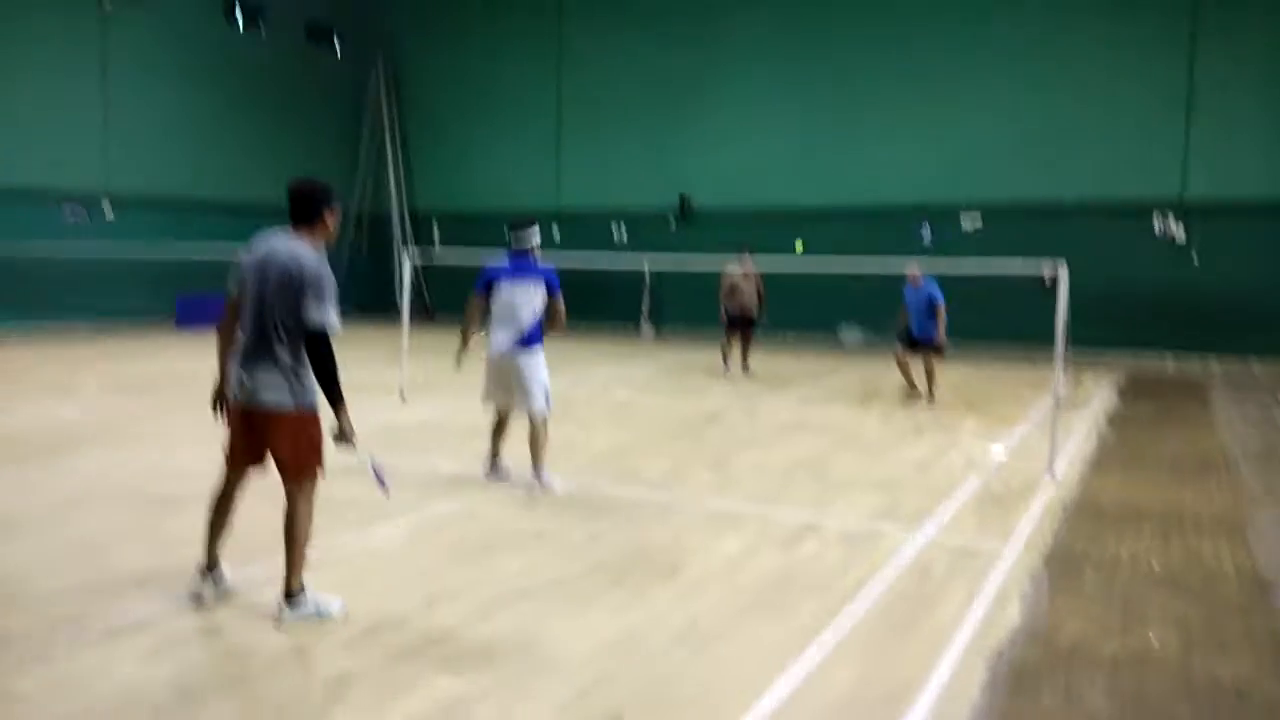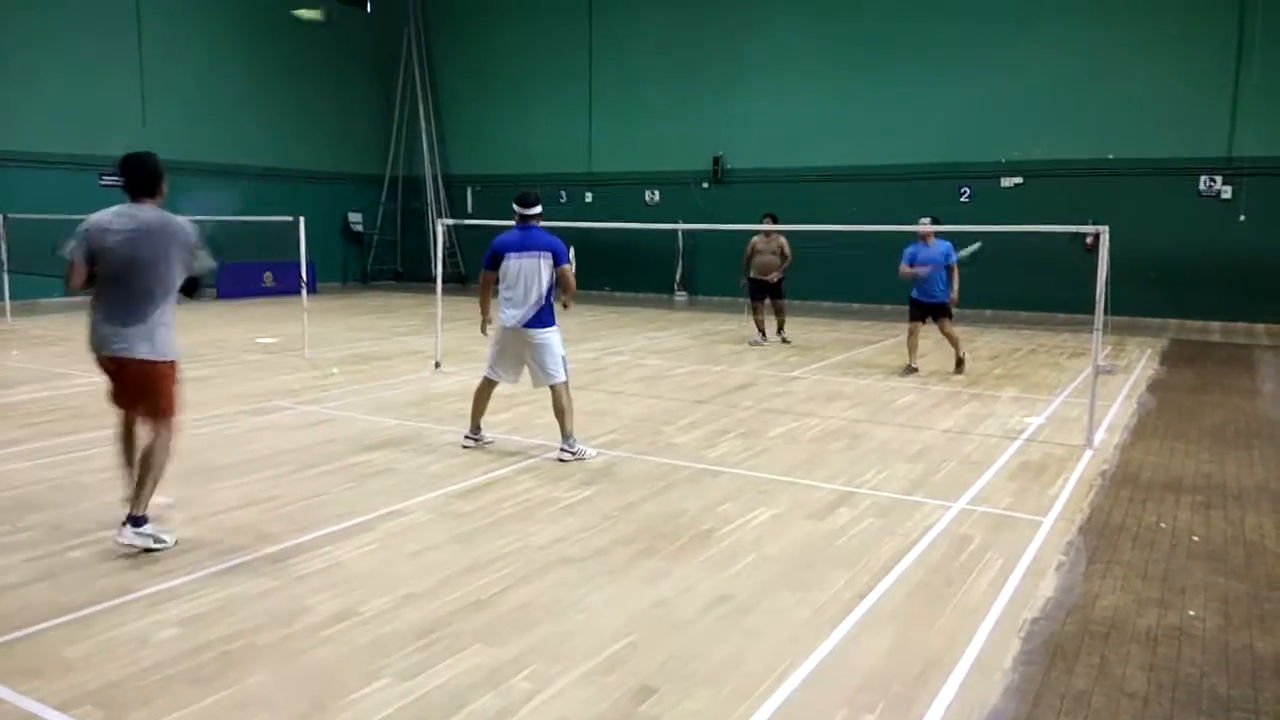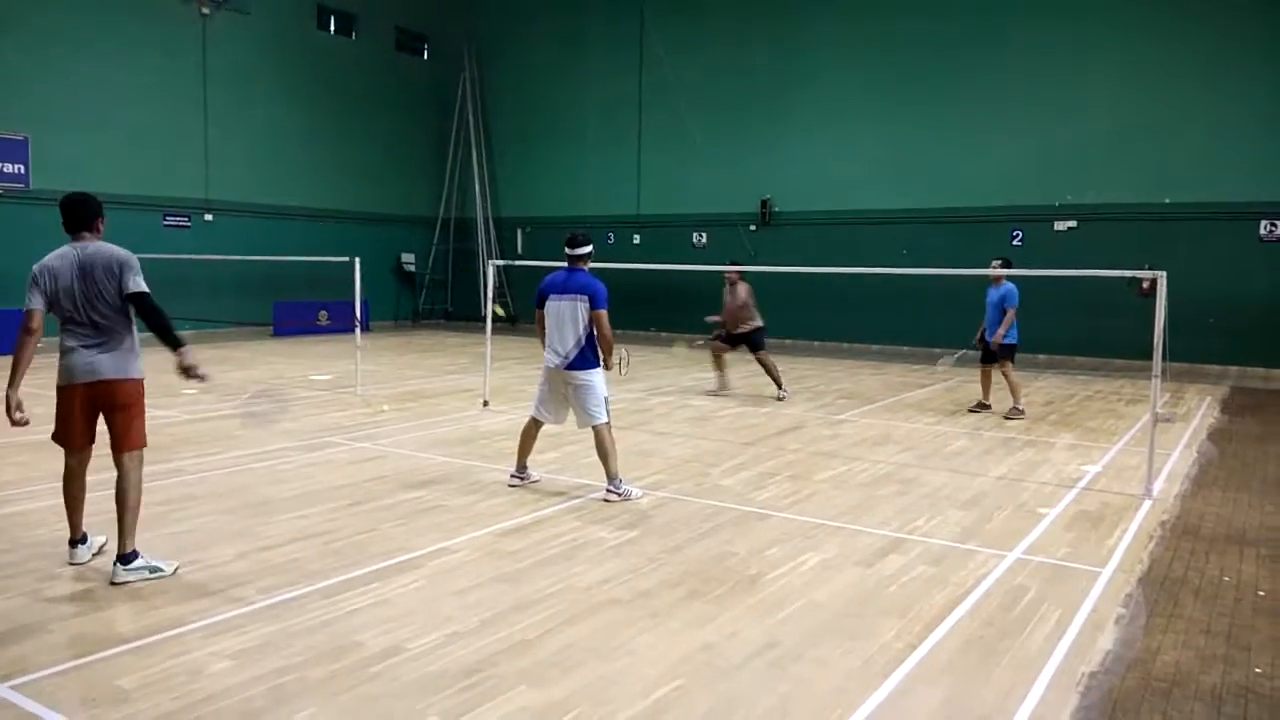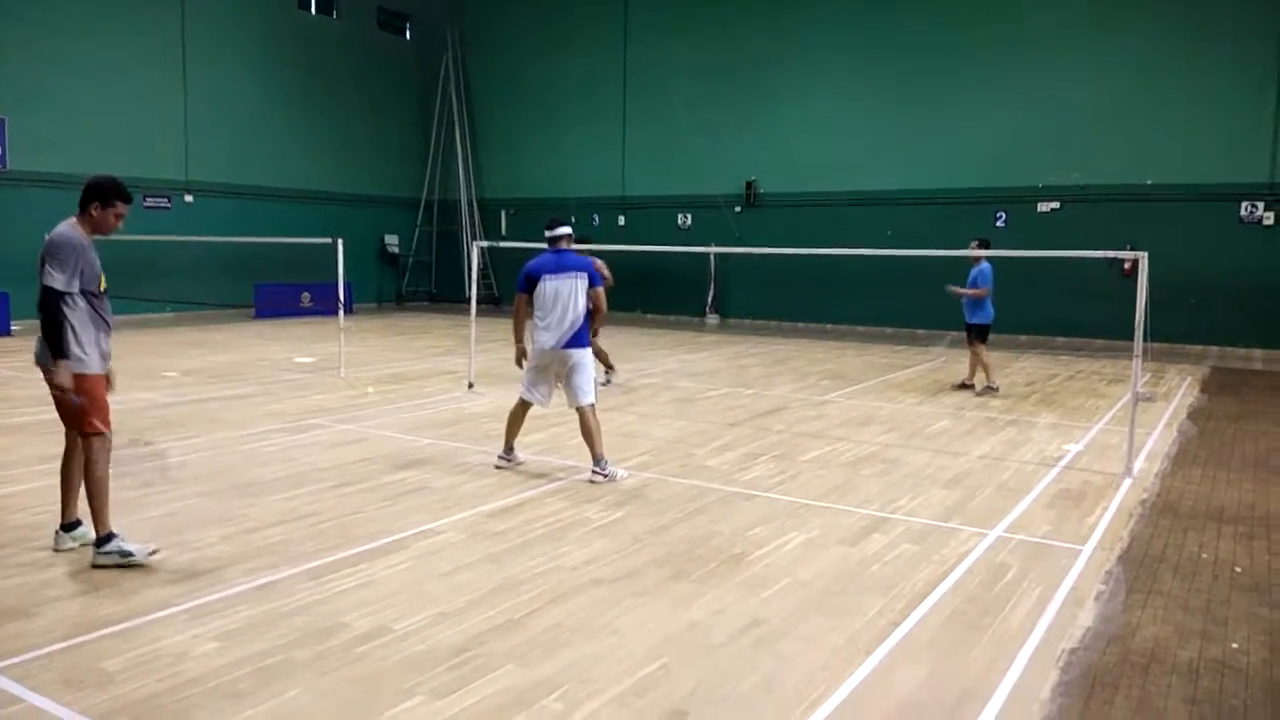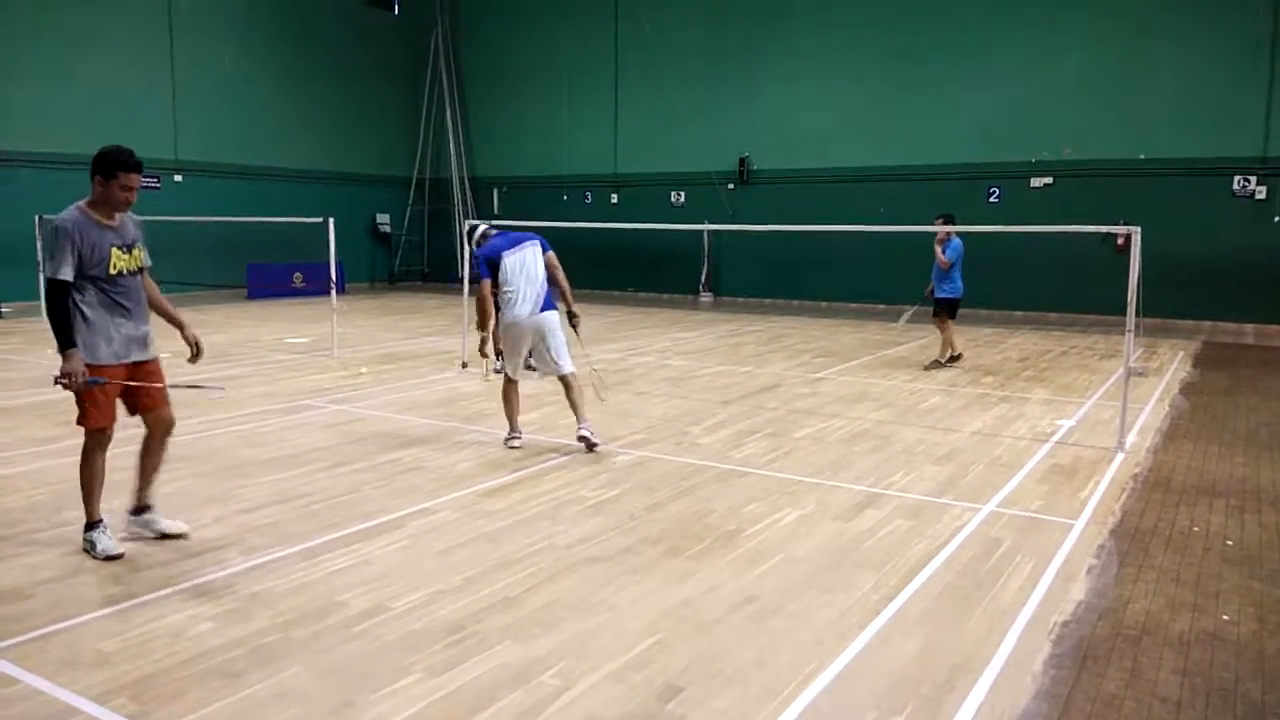
dt=1s
person 1, frame 1
left shoulder: (257, 250)
right shoulder: (314, 268)
left elbow: (229, 320)
right elbow: (317, 347)
left wrist: (223, 376)
right wrist: (340, 411)
left hip: (243, 386)
right hip: (287, 394)
left knee: (234, 476)
right knee: (300, 490)
left ankle: (209, 573)
right ankle: (294, 598)
person 1, frame 2
left shoulder: (96, 224)
right shoulder: (182, 230)
left elbow: (74, 282)
right elbow: (192, 286)
left hip: (106, 340)
right hip: (150, 345)
left knee: (131, 412)
right knee: (161, 427)
left ankle: (134, 497)
right ankle: (137, 522)
person 1, frame 3
left shoulder: (45, 267)
right shoulder: (119, 258)
left elbow: (31, 331)
right elbow: (145, 307)
left wrist: (13, 389)
right wrist: (180, 349)
left hip: (75, 373)
right hip: (120, 372)
left knee: (76, 459)
right knee: (129, 460)
left ankle: (79, 542)
right ankle: (127, 558)
person 1, frame 4
left shoulder: (78, 242)
right shoulder: (68, 241)
right elbow: (50, 305)
left wrist: (102, 363)
right wrist: (63, 365)
left hip: (81, 361)
right hip: (73, 364)
left knee: (78, 440)
right knee: (97, 442)
left ankle: (70, 527)
right ankle: (105, 541)
person 1, frame 5
left shoulder: (130, 224)
right shoulder: (69, 227)
right elbow: (56, 294)
left wrist: (182, 326)
right wrist: (70, 353)
left hip: (138, 348)
right hip: (95, 354)
left knee: (162, 422)
right knee: (99, 436)
left ankle: (141, 511)
right ankle: (94, 527)
person 2, frame 1
left shoulder: (492, 273)
right shoulder: (546, 275)
left elbow: (475, 312)
right elbow: (560, 317)
left wrist: (464, 344)
left hip: (498, 352)
right hip: (527, 353)
left knee: (502, 410)
right knee: (537, 415)
left ankle: (494, 464)
right ankle: (539, 476)
person 2, frame 2
left shoulder: (500, 243)
right shoulder: (553, 244)
left elbow: (485, 284)
right elbow: (569, 284)
left wrist: (484, 314)
right wrist: (566, 298)
left hip: (507, 325)
right hip: (541, 327)
left knee: (489, 379)
right knee: (559, 384)
left ankle: (473, 433)
right ankle: (569, 445)
person 2, frame 3
left shoulder: (547, 283)
right shoulder: (594, 286)
right elbow: (603, 331)
right wrist: (608, 357)
left hip: (553, 365)
right hip: (585, 368)
left knee: (536, 419)
right knee: (601, 425)
left ankle: (519, 472)
right ankle: (614, 485)
person 2, frame 4
left shoulder: (532, 267)
right shoulder: (586, 265)
left elbow: (520, 310)
right elbow: (601, 308)
left wrist: (519, 344)
right wrist: (587, 331)
left hip: (542, 347)
right hip: (576, 347)
left knee: (524, 401)
right knee: (585, 407)
left ankle: (507, 453)
right ankle: (600, 466)
person 2, frame 5
left shoulder: (484, 253)
right shoulder: (533, 238)
left elbow: (484, 296)
right elbow: (556, 271)
left wrist: (484, 333)
right wrist: (571, 307)
left hip: (514, 319)
right hip: (546, 314)
left knee: (511, 377)
right knee: (567, 374)
left ankle: (514, 433)
right ankle: (583, 426)
